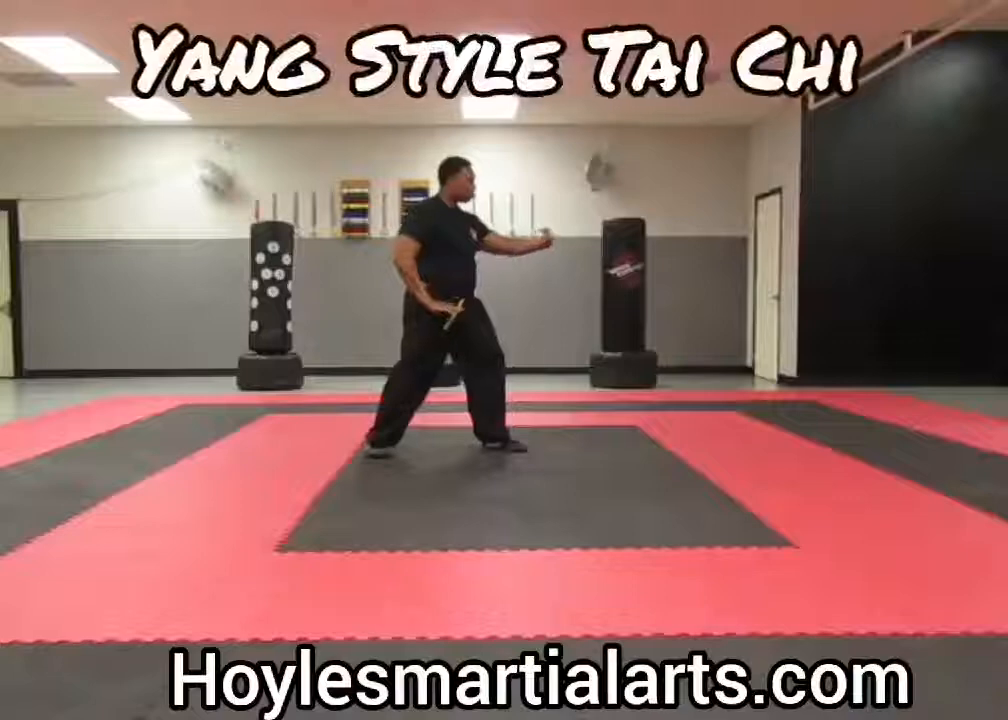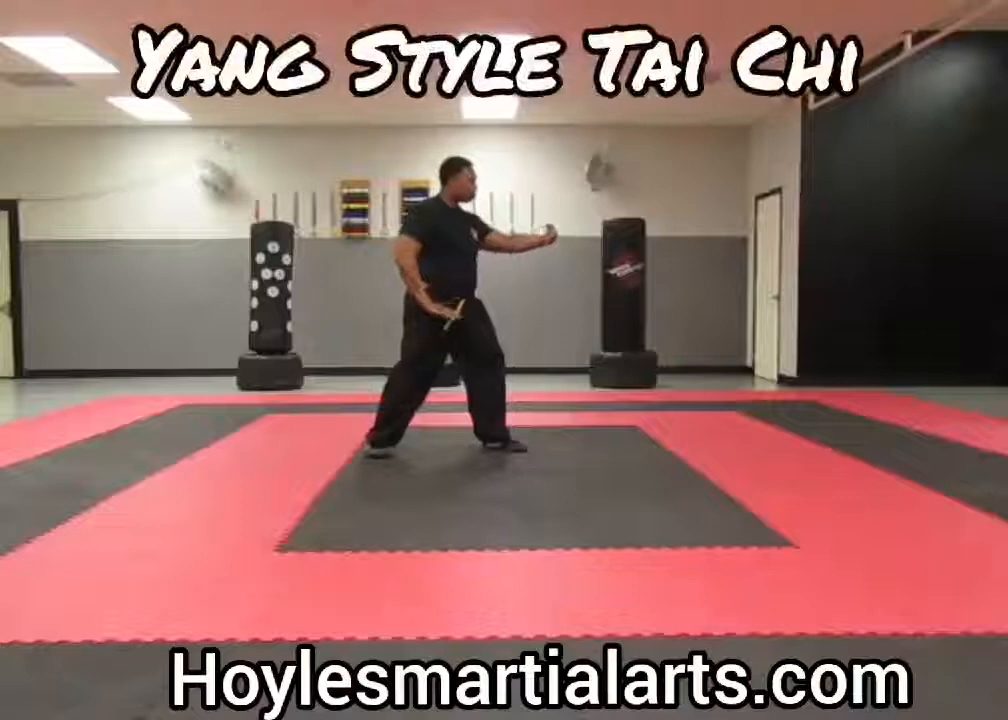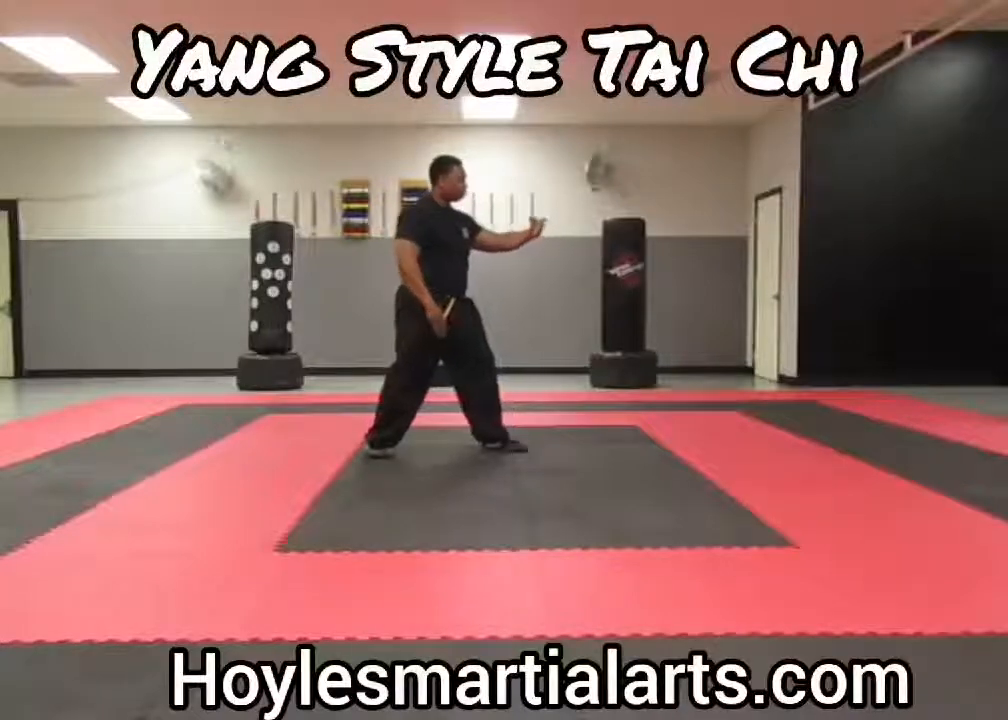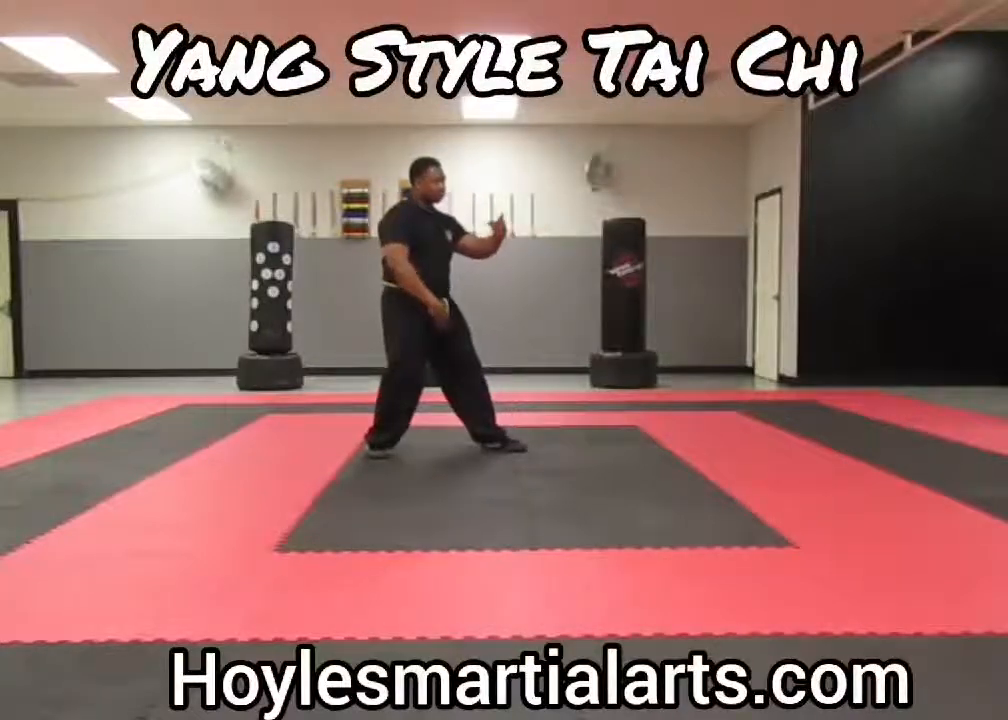
dt=0.7s
person 1, frame 1
left shoulder: (467, 221)
right shoulder: (425, 213)
left elbow: (503, 245)
right elbow: (402, 257)
left wrist: (538, 243)
right wrist: (427, 300)
left hip: (464, 307)
right hip: (430, 311)
left knee: (489, 364)
right knee: (413, 373)
left ankle: (494, 436)
right ankle: (380, 439)
person 1, frame 2
left shoulder: (468, 221)
right shoulder: (426, 214)
left elbow: (506, 243)
right elbow: (403, 256)
left wrist: (541, 240)
right wrist: (424, 301)
left hip: (465, 307)
right hip: (432, 310)
left knee: (489, 365)
right knee: (412, 374)
left ankle: (494, 435)
right ankle: (380, 439)
person 1, frame 3
left shoulder: (459, 220)
right shoulder: (418, 215)
left elbow: (496, 242)
right elbow: (406, 260)
left wrist: (528, 235)
right wrist: (429, 305)
left hip: (456, 306)
right hip: (421, 308)
left knee: (478, 367)
right knee: (410, 374)
left ankle: (493, 436)
right ankle: (380, 439)
person 1, frame 4
left shoulder: (444, 221)
right shoulder: (399, 218)
left elbow: (477, 249)
right elbow: (397, 263)
left wrist: (497, 238)
right wrist: (429, 301)
left hip: (441, 305)
right hip: (405, 307)
left knee: (465, 369)
right knee: (405, 374)
left ankle: (489, 435)
right ankle: (380, 440)
